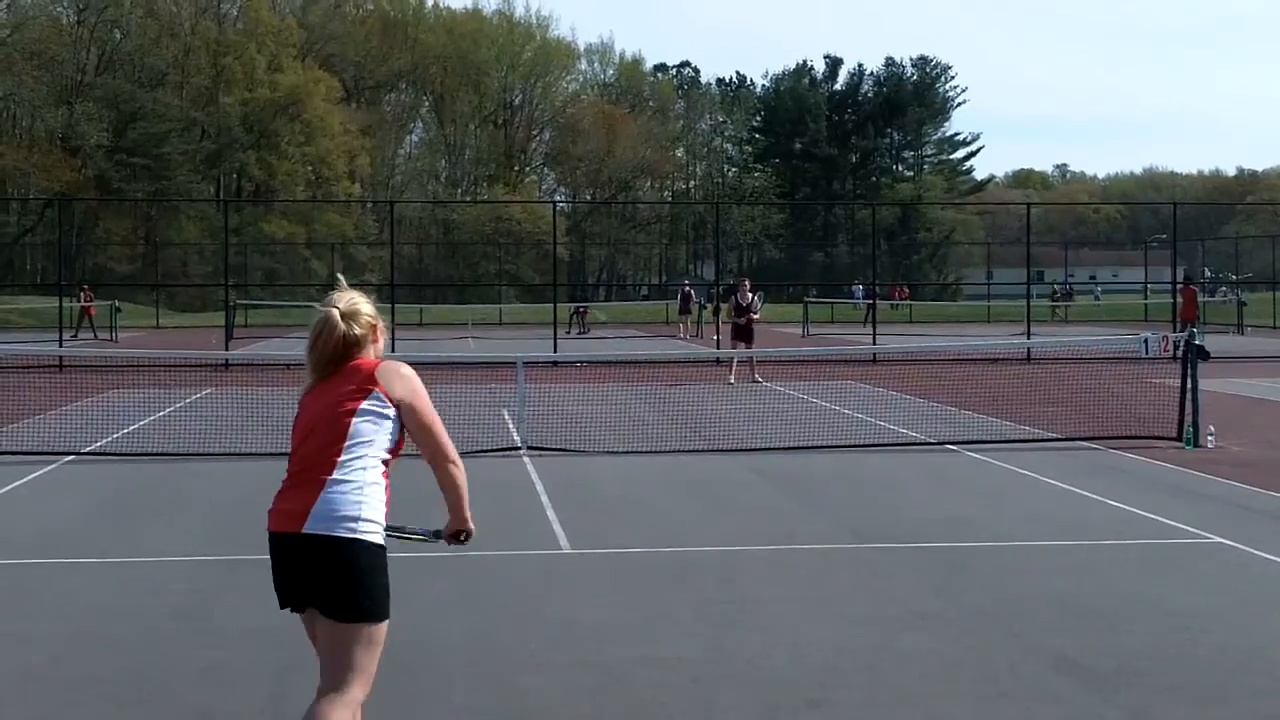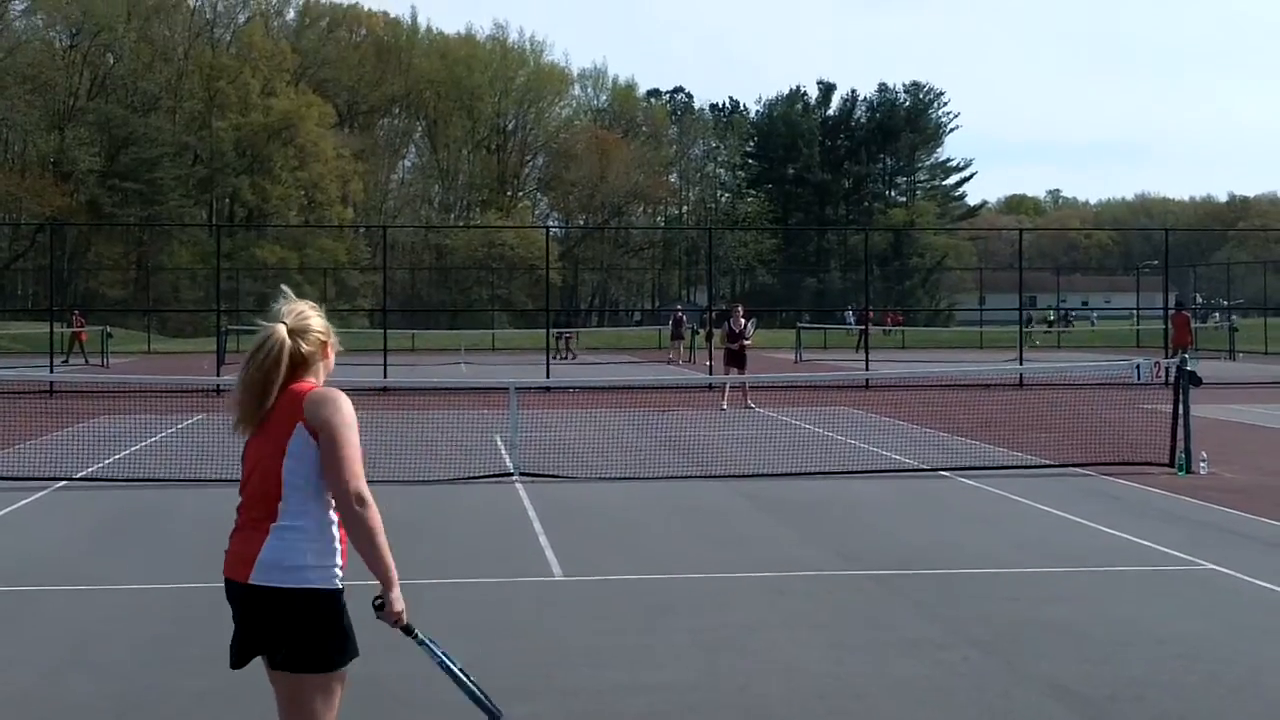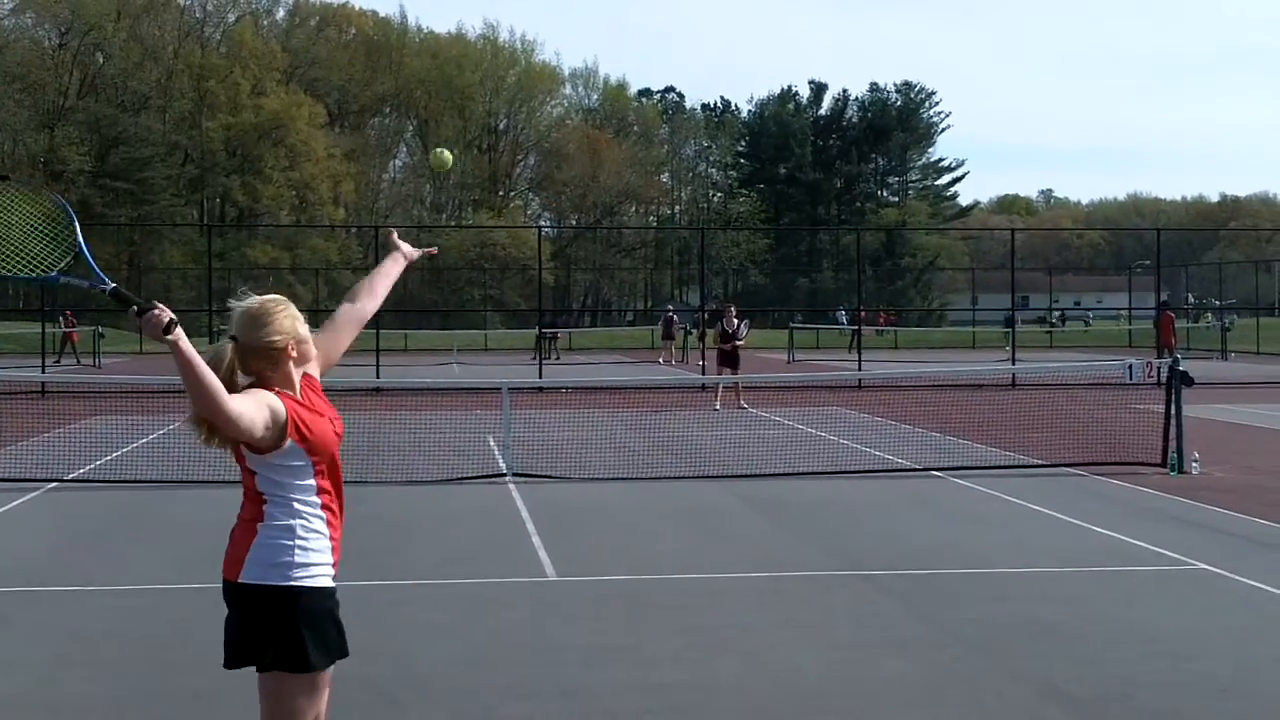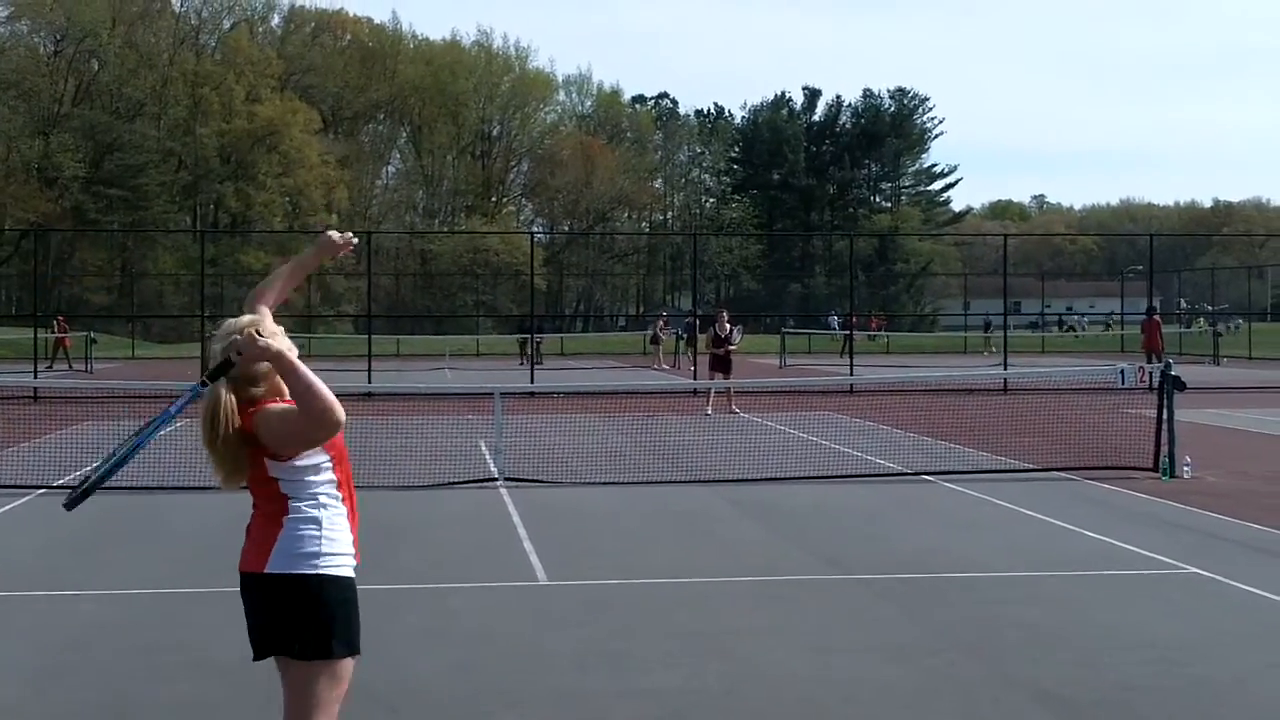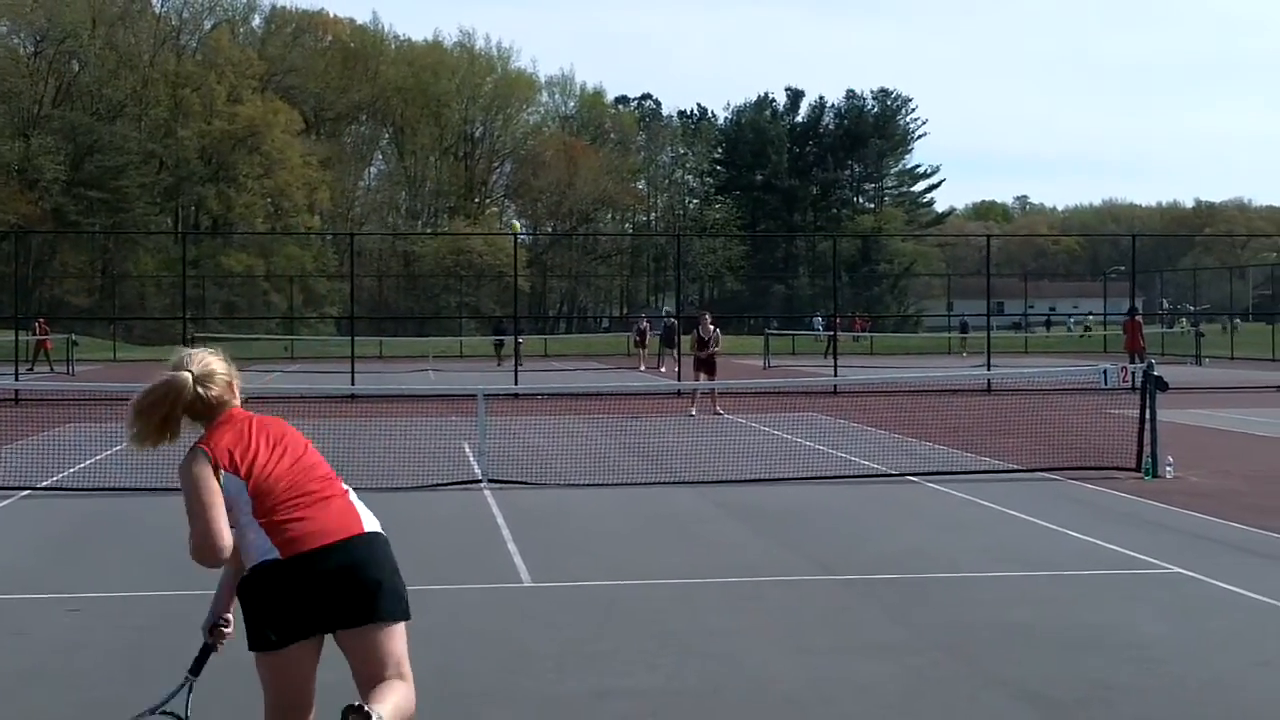
dt=0.5s
person 1, frame 1
left shoulder: (318, 386)
right shoulder: (391, 374)
right elbow: (442, 456)
right wrist: (460, 516)
left hip: (290, 534)
right hip: (341, 536)
left knee: (345, 678)
person 1, frame 2
left shoulder: (269, 406)
right shoulder: (326, 402)
right elbow: (355, 499)
right wrist: (390, 584)
left hip: (255, 577)
right hip: (296, 580)
person 1, frame 3
left shoulder: (303, 382)
right shoulder: (261, 404)
left elbow: (353, 311)
right elbow: (225, 412)
left wrist: (397, 258)
right wrist: (178, 346)
left hip: (296, 580)
right hip: (284, 582)
person 1, frame 4
left shoulder: (255, 409)
right shoulder: (274, 422)
left elbow: (257, 307)
right elbow: (331, 419)
left wrist: (312, 257)
right wrist: (285, 357)
left hip: (275, 576)
right hip: (311, 579)
person 1, frame 5
left shoulder: (201, 458)
right shoulder: (276, 428)
left elbow: (215, 546)
left wrist: (225, 601)
right wrist: (226, 597)
left hip: (282, 572)
right hip: (359, 549)
right knee: (393, 688)
